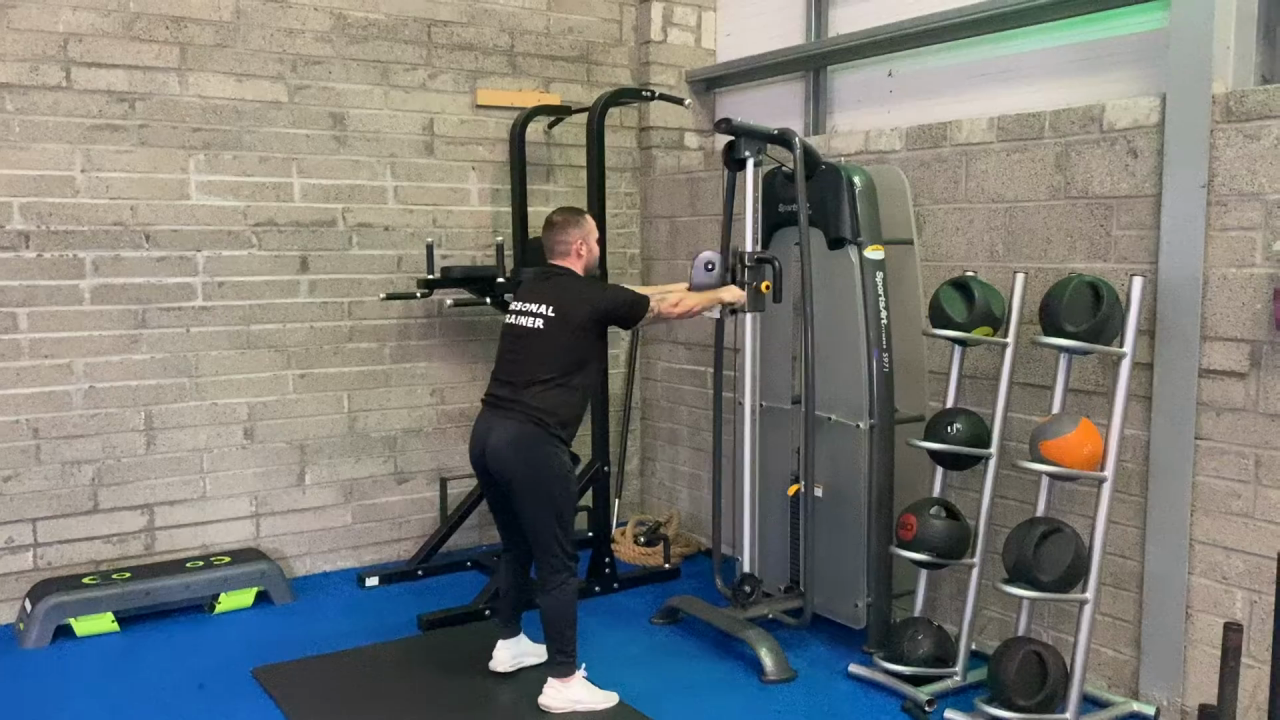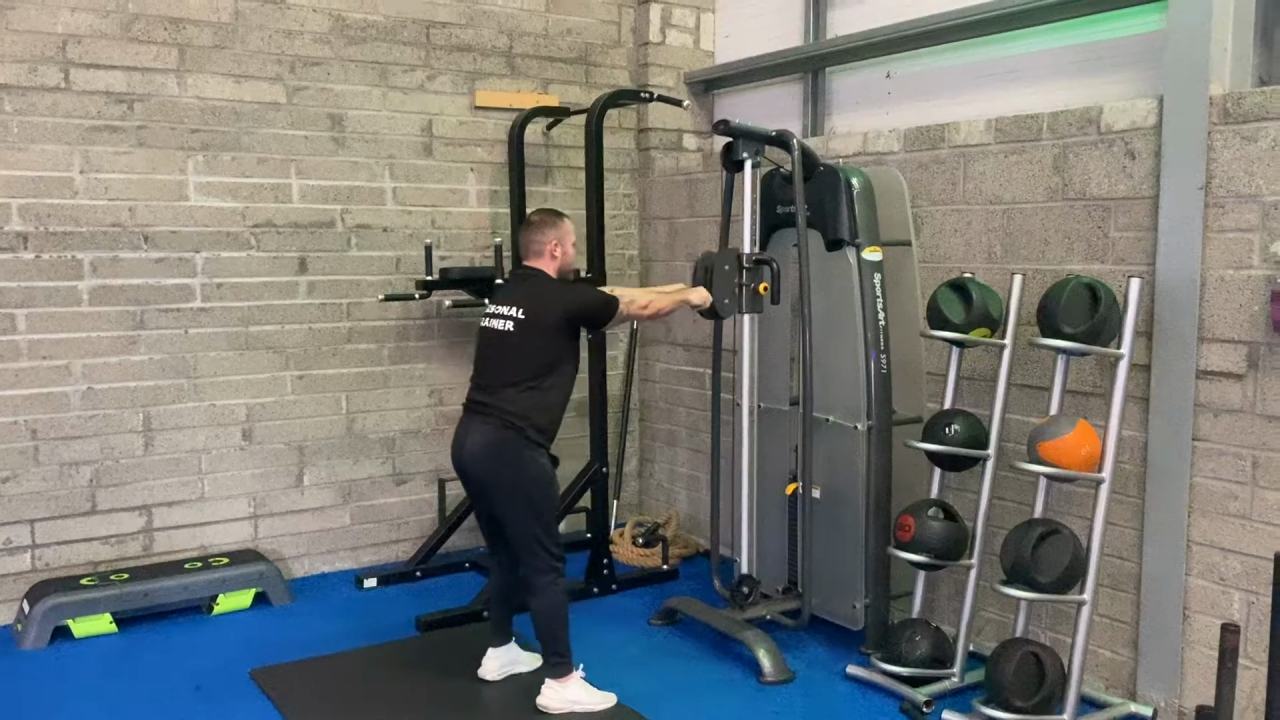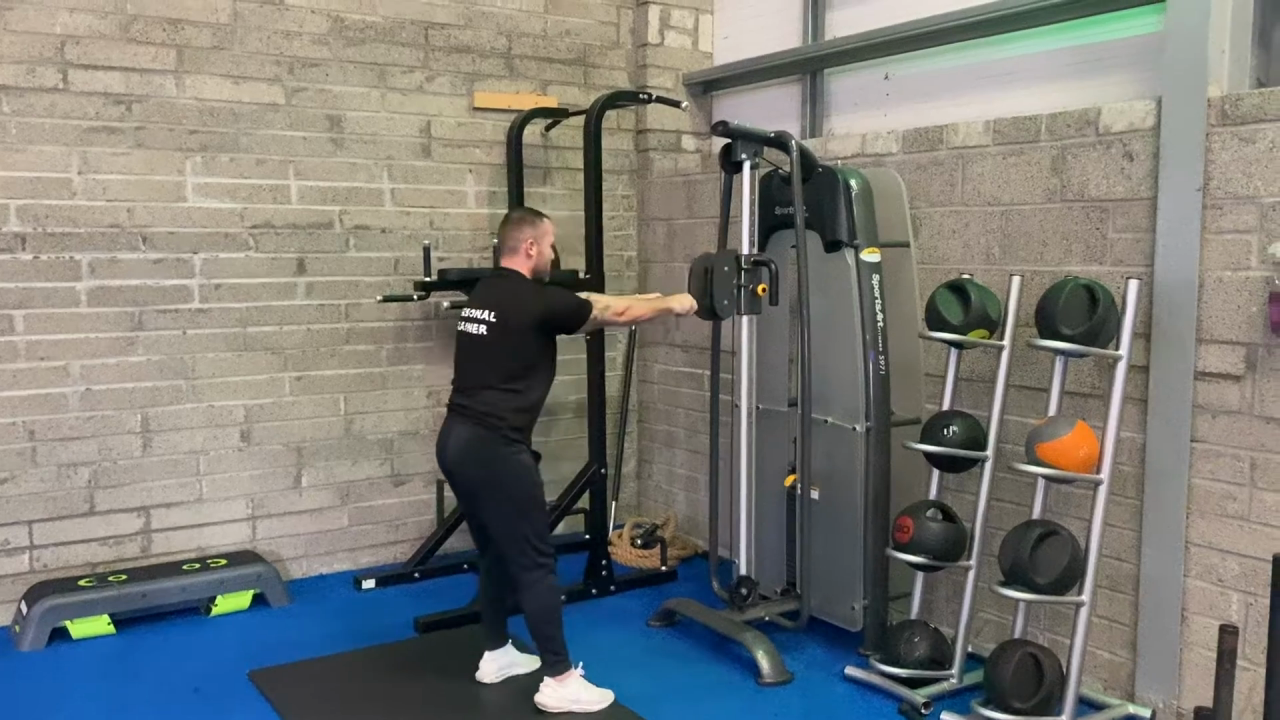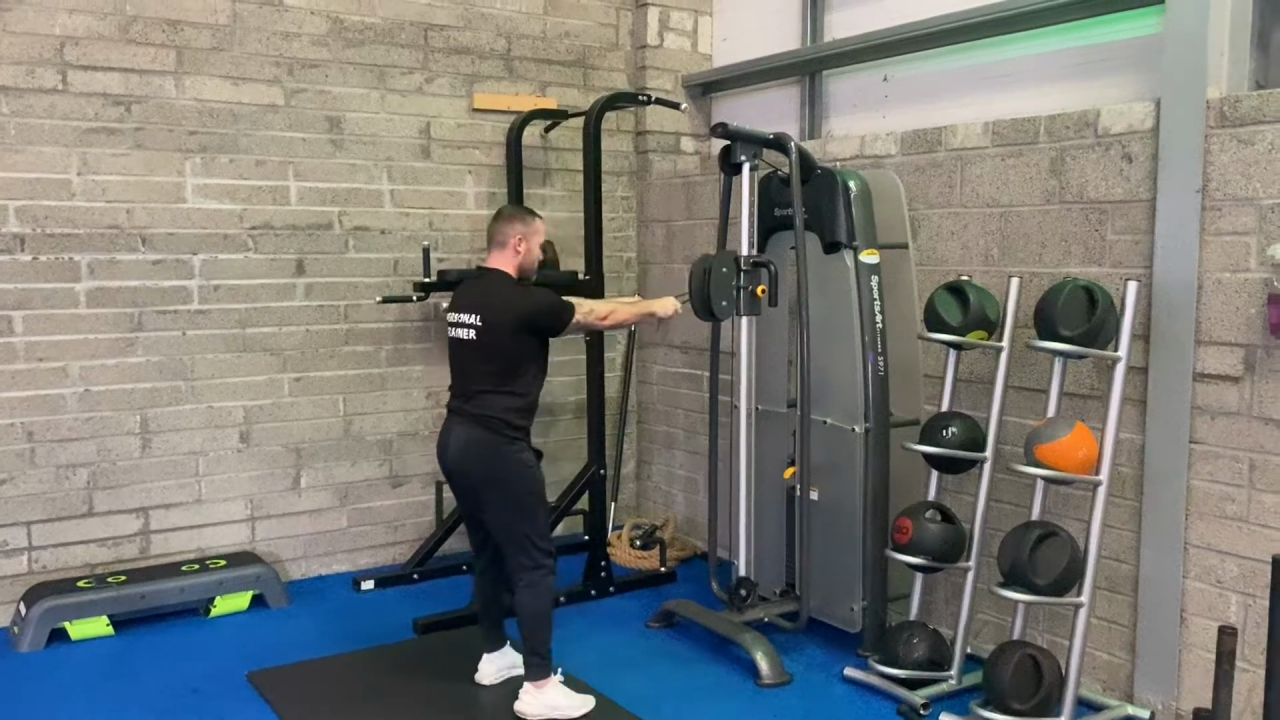
dt=0.2s
person 1, frame 1
left shoulder: (530, 288)
right shoulder: (590, 299)
right elbow: (670, 308)
left wrist: (686, 285)
right wrist: (721, 295)
left hip: (487, 433)
right hip: (532, 444)
left knee: (517, 546)
right knee: (556, 563)
left ankle: (509, 643)
right ankle: (563, 682)
person 1, frame 2
left shoulder: (509, 292)
right shoulder: (561, 299)
left elbow: (606, 294)
right elbow: (640, 308)
left wrist: (673, 287)
right wrist: (689, 297)
left hip: (469, 439)
right hip: (510, 448)
left knee: (506, 553)
right knee: (543, 565)
left ankle: (499, 651)
right ankle: (561, 682)
person 1, frame 3
left shoulder: (487, 292)
right shoulder: (535, 301)
left elbow: (587, 304)
right elbow: (615, 315)
left wrist: (652, 296)
right wrist: (671, 305)
left hip: (456, 441)
right hip: (493, 448)
left knee: (496, 553)
right knee: (534, 562)
left ankle: (496, 654)
right ankle: (559, 680)
person 1, frame 4
left shoulder: (468, 294)
right shoulder: (520, 301)
left elbow: (571, 307)
right elbow: (597, 318)
left wrist: (636, 301)
right wrist: (653, 308)
left hip: (457, 441)
right hip: (497, 447)
left knee: (490, 553)
right knee: (533, 563)
left ankle: (494, 655)
